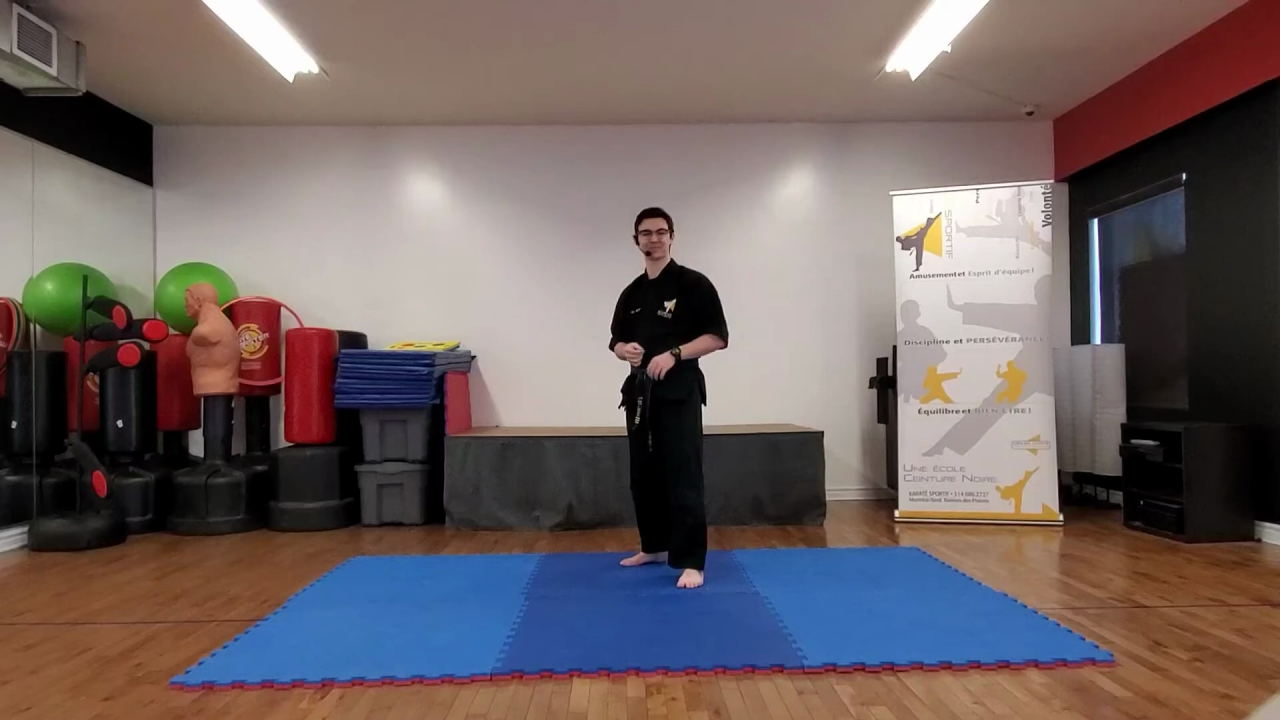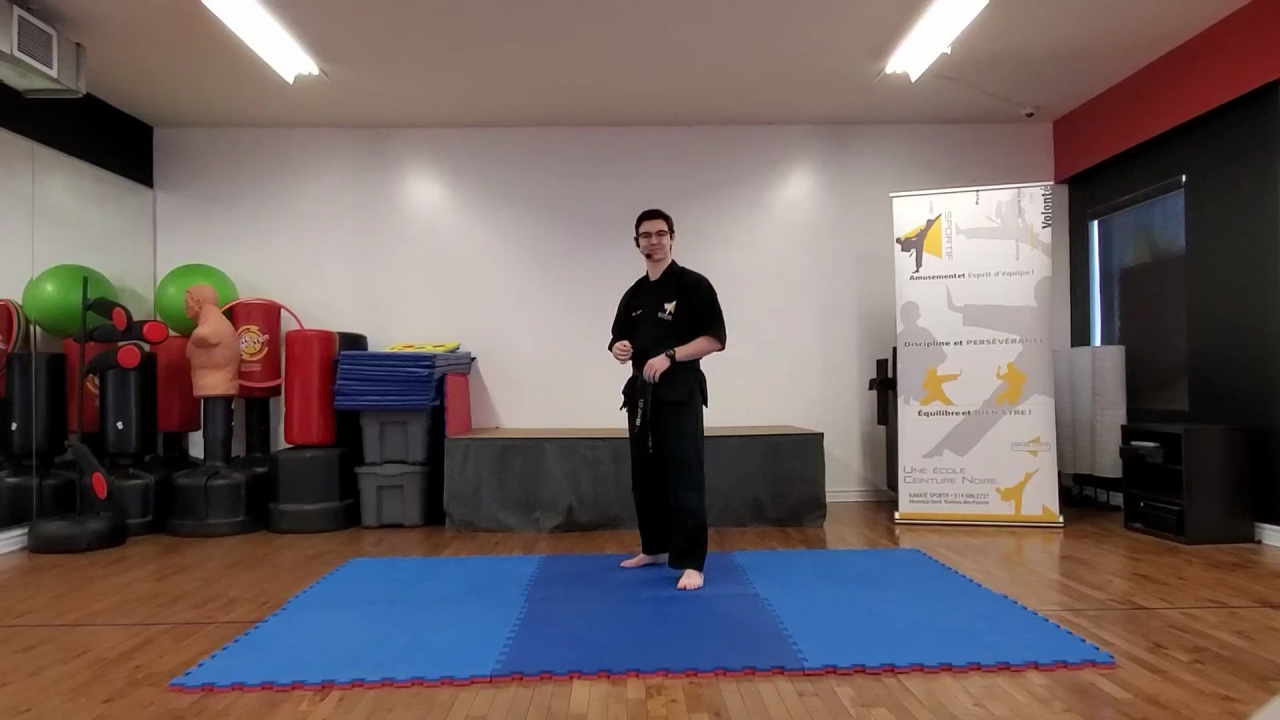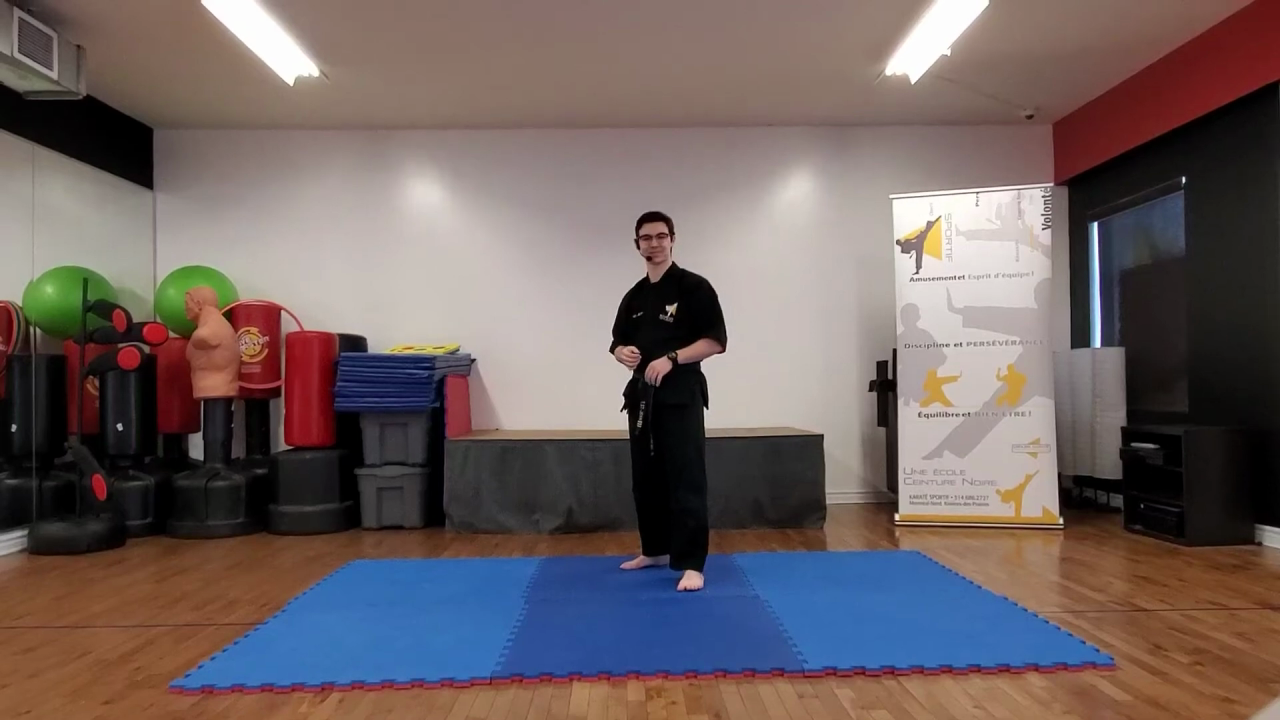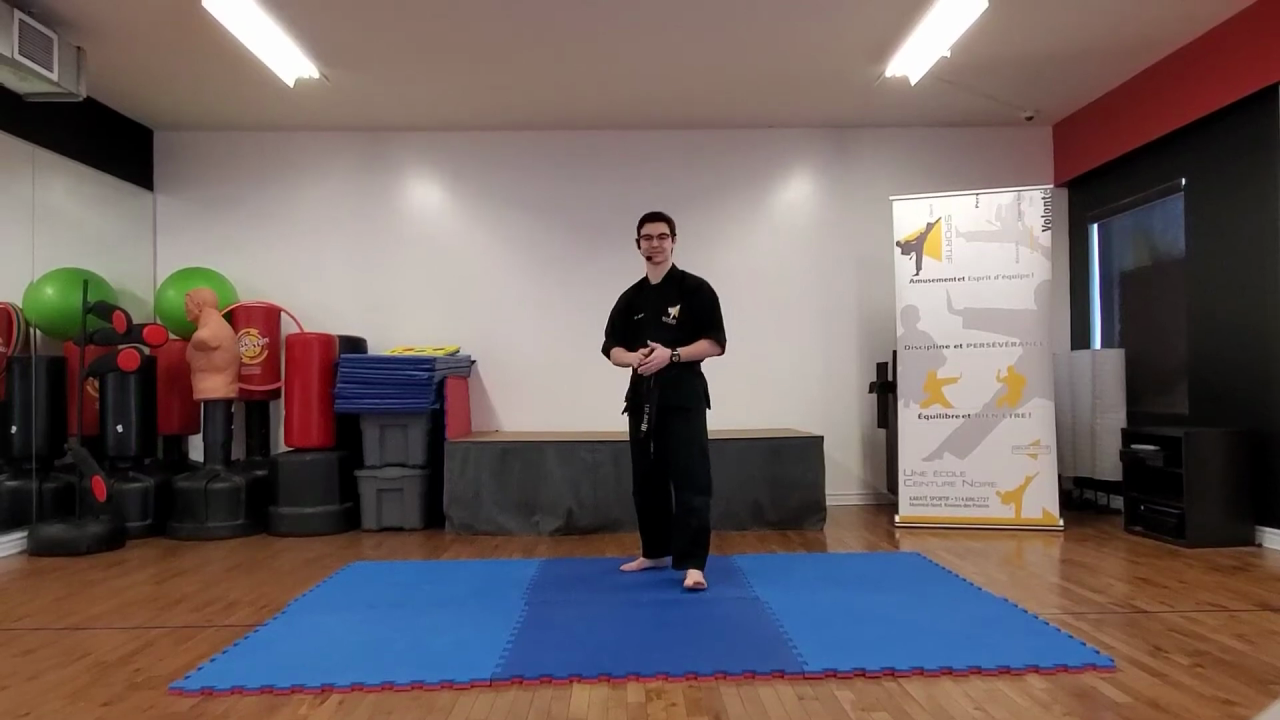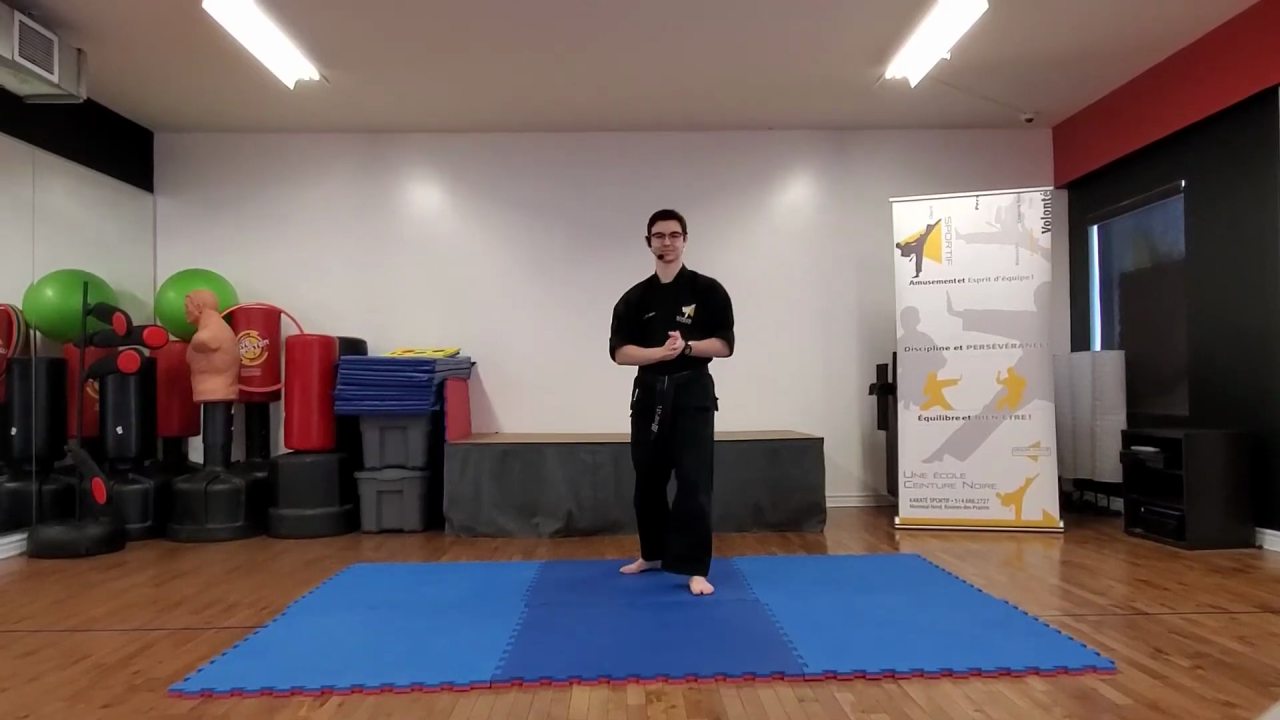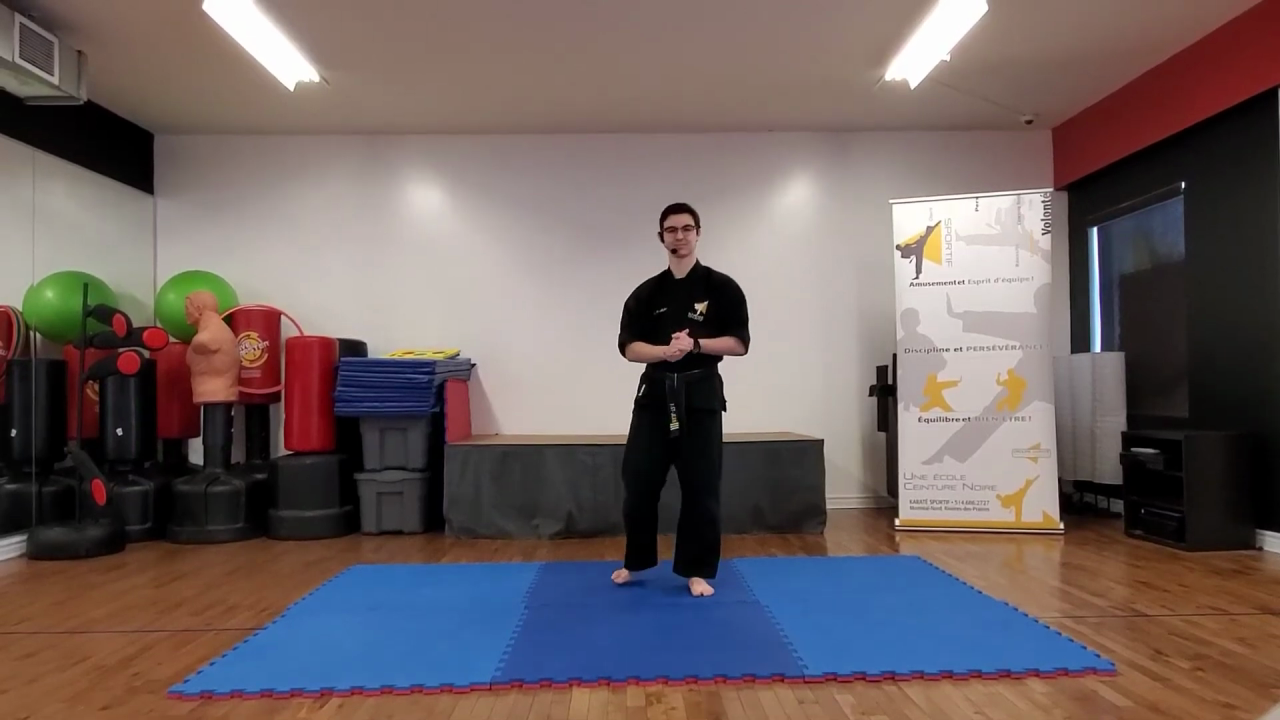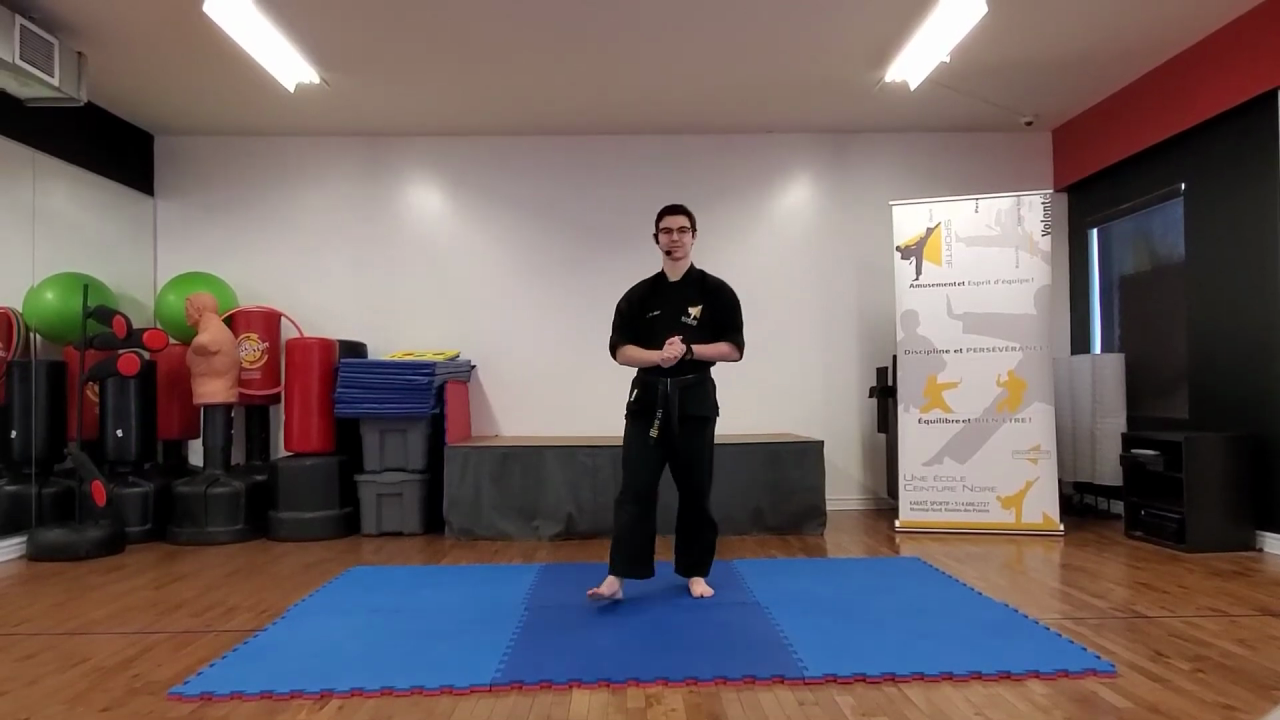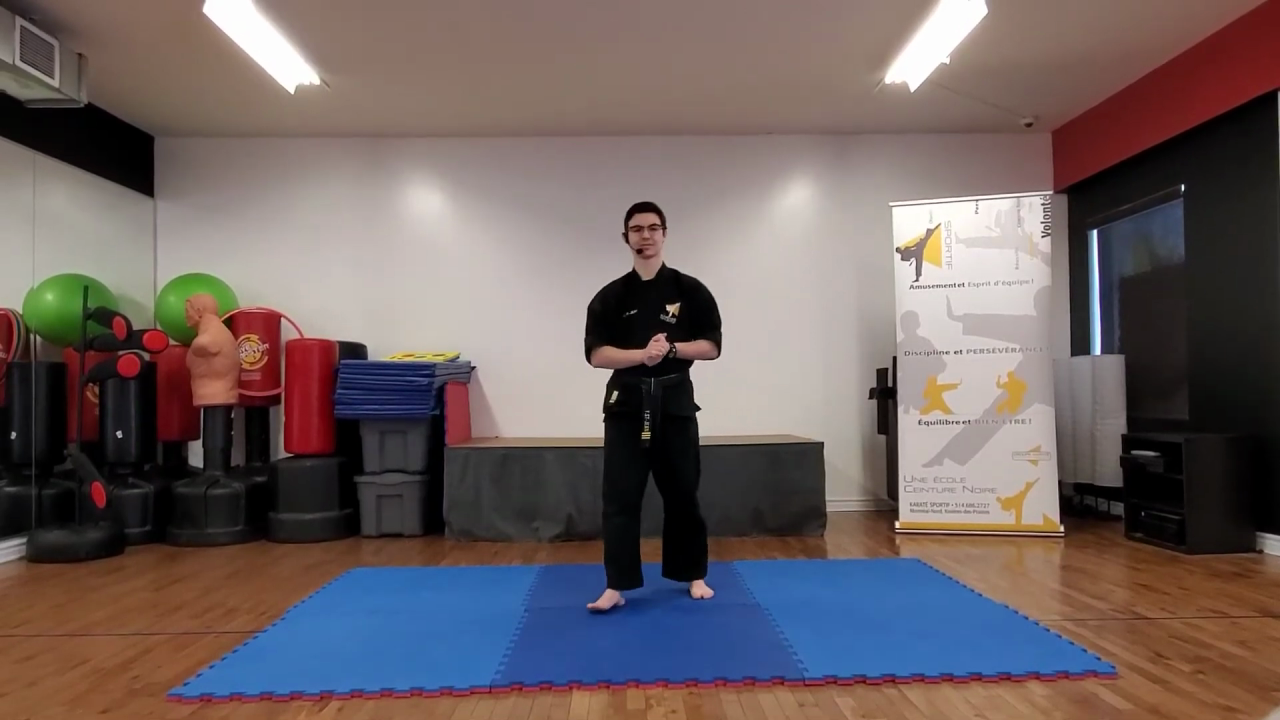
dt=0.3s
person 1, frame 1
left shoulder: (693, 284)
right shoulder: (632, 293)
left elbow: (718, 337)
right elbow: (618, 340)
left wrist: (674, 354)
right wrist: (626, 350)
left hip: (679, 389)
right hip: (640, 390)
left knee: (683, 476)
right knee: (644, 475)
left ankle: (691, 562)
right ankle: (654, 545)
person 1, frame 2
left shoulder: (693, 285)
right shoulder: (634, 294)
left elbow: (715, 339)
right elbow: (621, 337)
left wrist: (669, 356)
right wrist: (619, 347)
left hip: (680, 391)
right hip: (642, 391)
left knee: (684, 477)
right knee: (645, 476)
left ankle: (691, 563)
right ankle: (655, 548)
person 1, frame 3
left shoulder: (693, 287)
right shoulder: (634, 297)
left elbow: (716, 341)
right elbow: (620, 342)
left wrist: (670, 359)
right wrist: (624, 353)
left hip: (681, 393)
right hip: (642, 393)
left knee: (686, 478)
right knee: (646, 478)
left ankle: (691, 564)
right ankle: (656, 549)
person 1, frame 4
left shoulder: (695, 289)
right shoulder: (630, 298)
left elbow: (715, 343)
right elbow: (613, 346)
left wrist: (671, 354)
right wrist: (631, 358)
left hip: (684, 394)
right hip: (644, 395)
left knee: (691, 477)
right knee: (647, 480)
left ankle: (693, 563)
right ankle: (656, 551)
person 1, frame 5
left shoulder: (707, 290)
right shoulder: (635, 298)
left elbow: (724, 345)
right elbow: (620, 351)
left wrist: (686, 346)
right wrist: (658, 352)
left hip: (692, 393)
right hip: (649, 394)
left knee: (694, 483)
right knee: (648, 481)
left ankle: (694, 568)
right ankle: (654, 552)
person 1, frame 6
left shoulder: (721, 287)
right shoulder: (647, 293)
left elbow: (739, 344)
right elbow: (630, 347)
left wrist: (694, 345)
right wrist: (666, 350)
left hip: (701, 393)
right hip: (655, 392)
left knee: (701, 487)
right knee: (639, 479)
left ankle: (697, 570)
right ankle: (635, 560)
person 1, frame 7
left shoulder: (716, 292)
right shoulder: (639, 295)
left elbow: (733, 349)
right elbow: (621, 351)
left wrist: (687, 350)
right wrist: (658, 356)
left hip: (694, 399)
right hip: (647, 398)
left knee: (695, 490)
right knee: (635, 489)
left ankle: (696, 572)
right ankle: (618, 577)
person 1, frame 8
left shoulder: (689, 290)
right shoulder: (611, 296)
left elbow: (712, 347)
right elbow: (596, 354)
left wrist: (671, 349)
right wrist: (642, 354)
left hip: (675, 400)
right hip: (626, 402)
left knee: (682, 493)
right knee: (621, 496)
left ankle: (692, 574)
right ankle: (617, 586)
